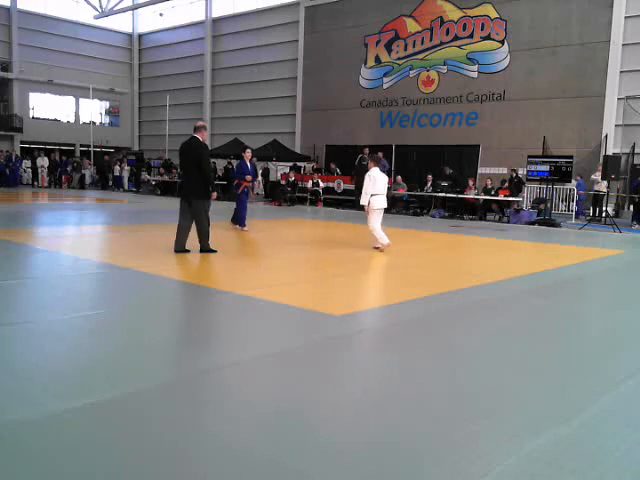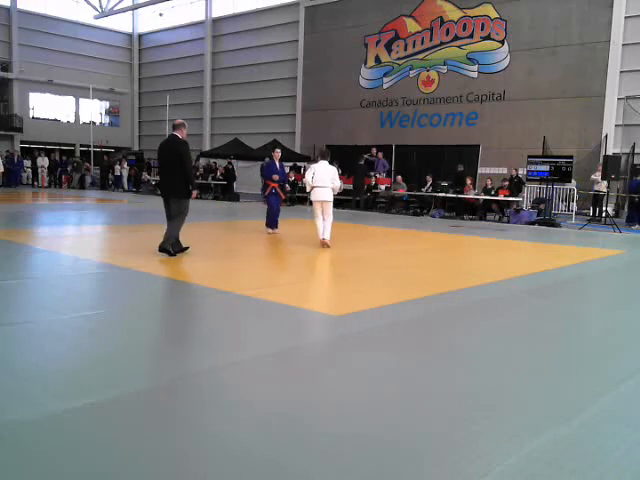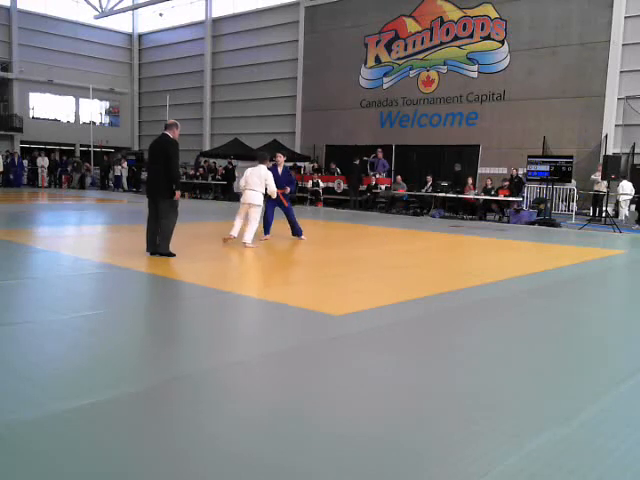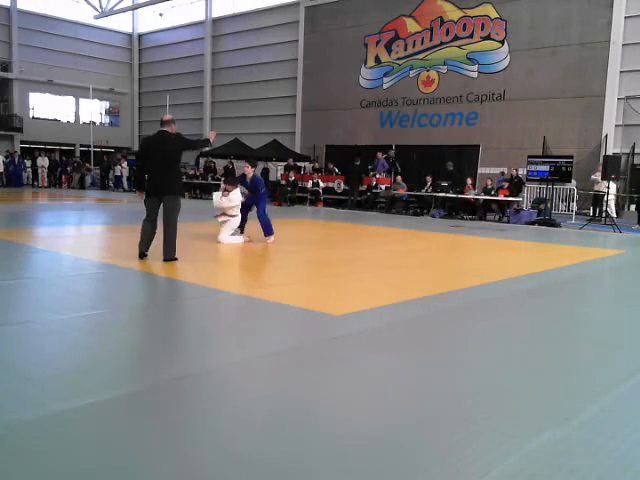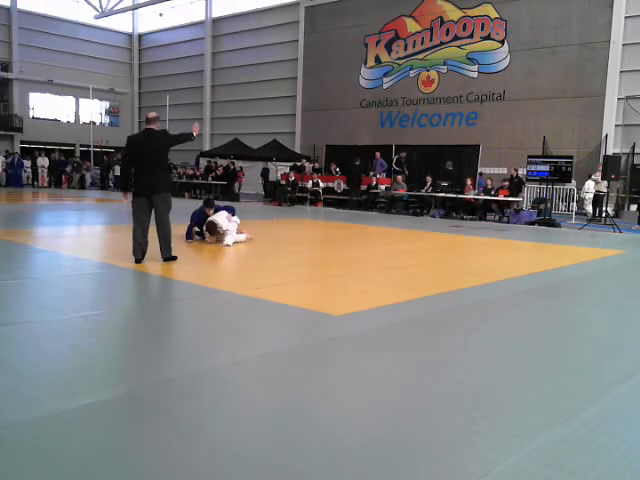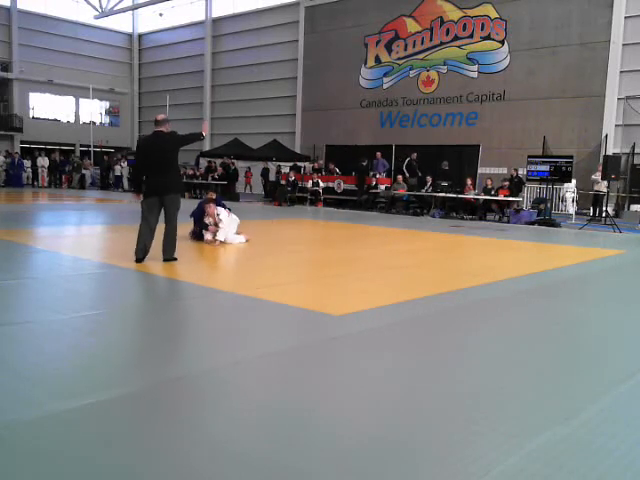
dt=0.7s
person 1, frame 1
left shoulder: (183, 145)
right shoulder: (202, 147)
left elbow: (183, 166)
right elbow: (208, 170)
right wrist: (213, 189)
left hip: (186, 188)
right hip: (199, 189)
left knee: (185, 218)
right knee: (202, 219)
left ankle: (179, 246)
right ankle: (204, 246)
person 1, frame 2
left shoulder: (163, 144)
right shoulder: (182, 144)
left elbow: (161, 167)
right elbow: (188, 167)
right wrist: (193, 187)
left hip: (166, 188)
right hip: (179, 188)
left knee: (172, 217)
right knee: (179, 216)
left ankle: (176, 246)
right ankle: (165, 244)
person 1, frame 3
left shoulder: (154, 143)
right shoulder: (172, 143)
right elbow: (174, 168)
right wrist: (177, 187)
left hip: (152, 186)
right hip: (165, 188)
left knee: (154, 217)
right knee: (170, 216)
left ankle: (153, 248)
right ankle: (163, 248)
person 1, frame 4
left shoulder: (147, 141)
right shoulder: (177, 139)
left elbow: (140, 165)
right elbow: (195, 144)
left wrist: (140, 187)
right wrist: (209, 140)
left hip: (153, 187)
right hip: (171, 187)
left knee: (150, 219)
right knee: (171, 221)
left ankle: (142, 250)
right ankle: (169, 254)
person 1, frame 5
left shoulder: (132, 140)
right shoulder: (163, 137)
left elbow: (125, 165)
right elbow: (179, 138)
left wrist: (125, 187)
right wrist: (193, 134)
left hip: (140, 187)
right hip: (160, 186)
left knee: (140, 222)
right knee: (163, 220)
left ankle: (139, 255)
right ankle: (167, 254)
person 1, frame 6
left shoulder: (143, 142)
right shoulder: (173, 139)
left elbow: (138, 167)
right elbow: (189, 138)
left wrist: (138, 189)
right wrist: (203, 133)
left hip: (151, 188)
right hip: (171, 187)
left knee: (148, 221)
right knee: (171, 221)
left ankle: (140, 254)
right ankle: (168, 254)
